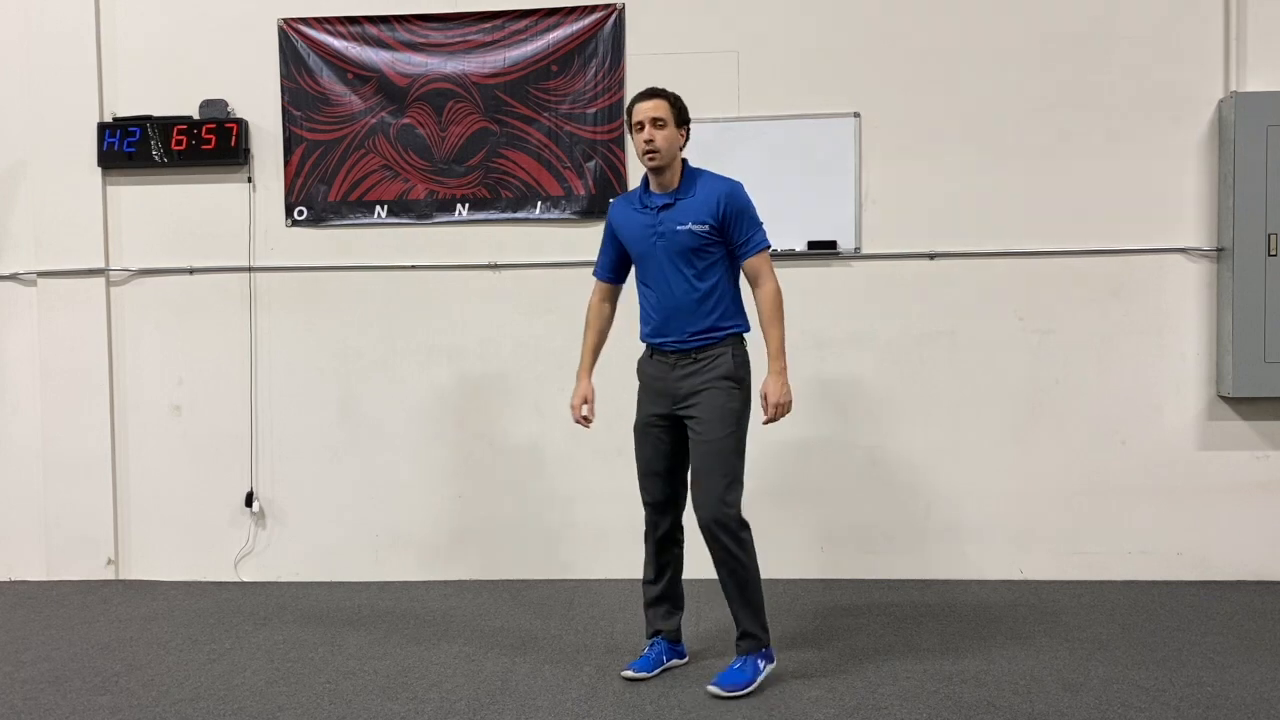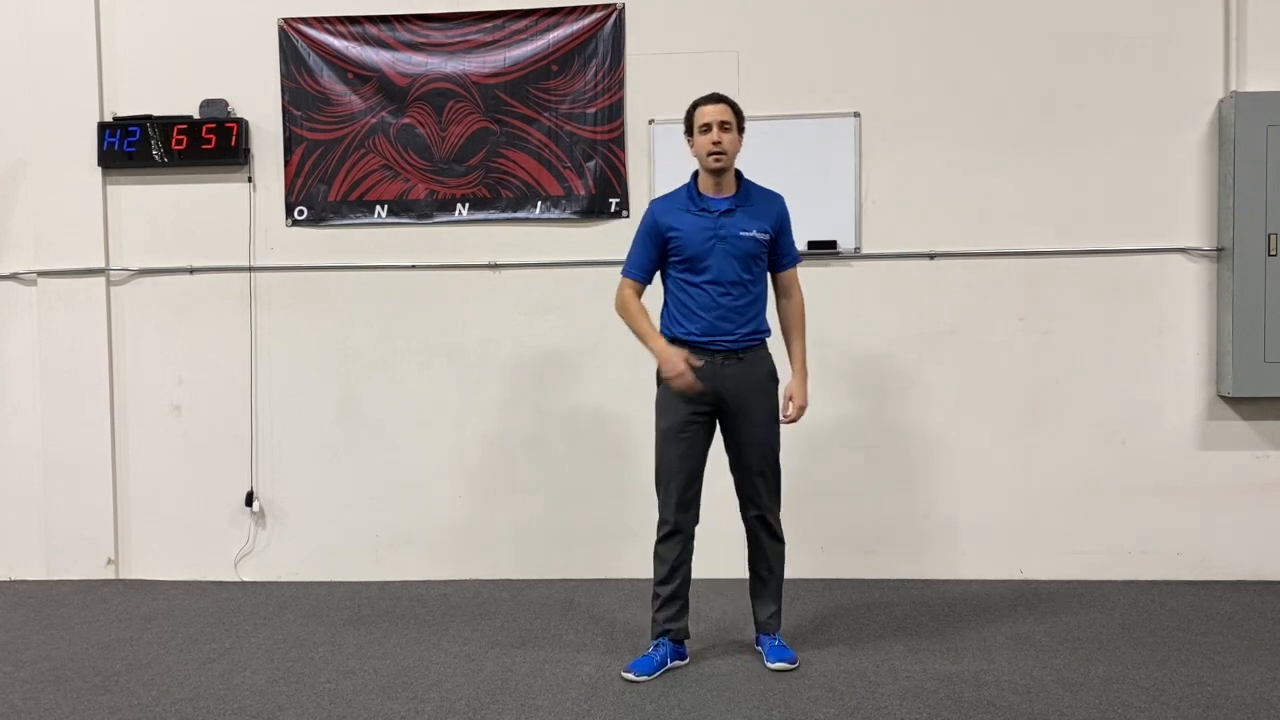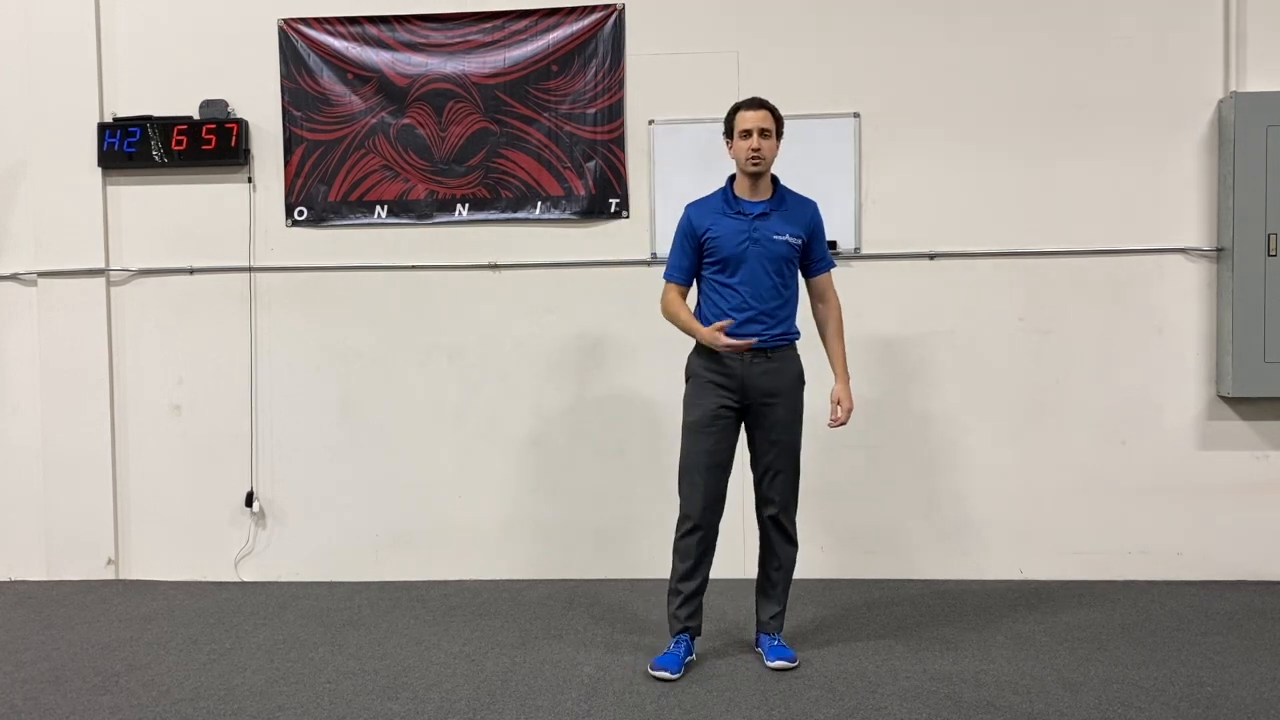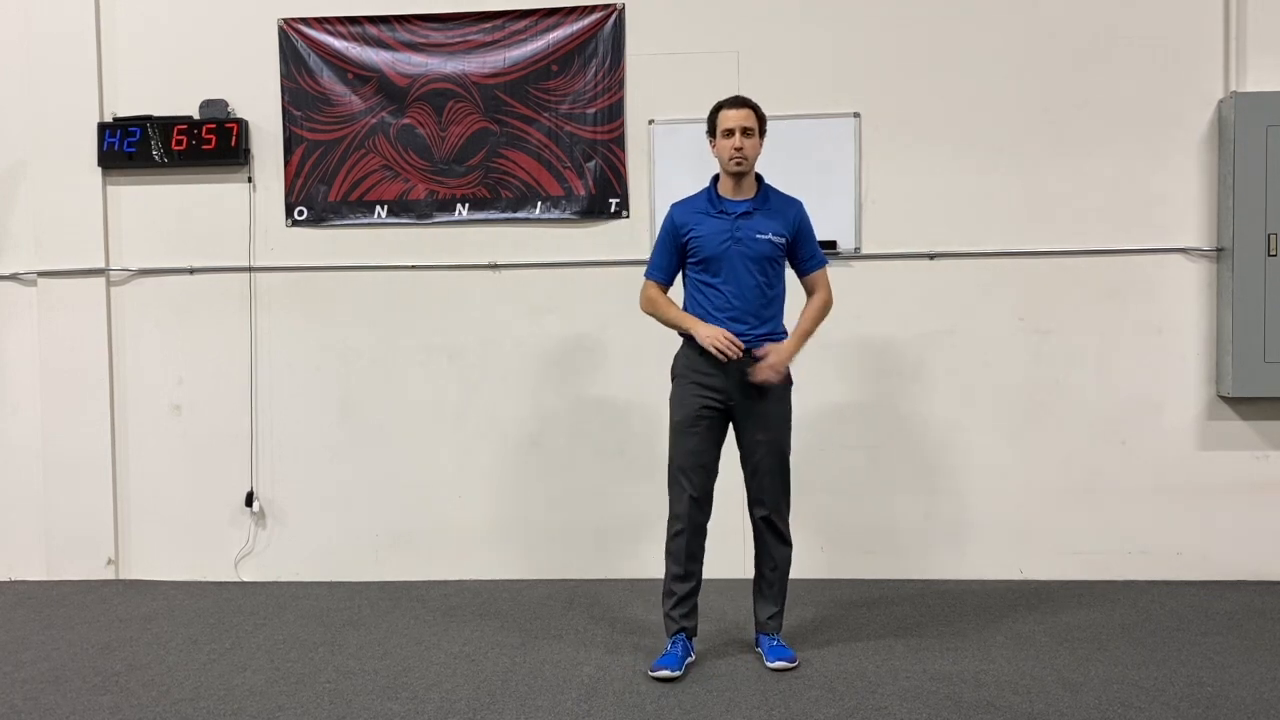
dt=0.5s
person 1, frame 1
left shoulder: (724, 195)
right shoulder: (621, 213)
left elbow: (764, 282)
right elbow: (604, 297)
left wrist: (777, 369)
right wrist: (585, 374)
left hip: (717, 367)
right hip: (655, 372)
left knee: (717, 509)
right knee: (658, 514)
left ankle: (754, 647)
right ankle: (665, 637)
person 1, frame 2
left shoulder: (770, 208)
right shoulder: (664, 212)
left elbow: (789, 294)
right elbow: (627, 294)
left wrist: (799, 374)
right wrist: (660, 350)
left hip: (751, 370)
right hip: (685, 373)
left knee: (762, 509)
right knee: (675, 511)
left ankle: (769, 630)
right ankle: (669, 638)
person 1, frame 3
left shoulder: (804, 214)
right shoulder: (699, 215)
left elbow: (824, 299)
right elbow: (671, 297)
left wrist: (841, 377)
right wrist: (704, 333)
left hip: (779, 370)
right hip: (712, 370)
left knee: (777, 508)
right knee: (698, 507)
left ankle: (769, 628)
right ankle: (682, 633)
person 1, frame 4
left shoulder: (789, 213)
right shoulder: (684, 215)
left elbow: (821, 293)
right elbow: (651, 295)
left wrist: (789, 346)
right wrist: (700, 328)
left hip: (765, 373)
right hip: (698, 370)
left knee: (770, 508)
right knee: (687, 508)
left ankle: (769, 629)
right ankle: (680, 634)
